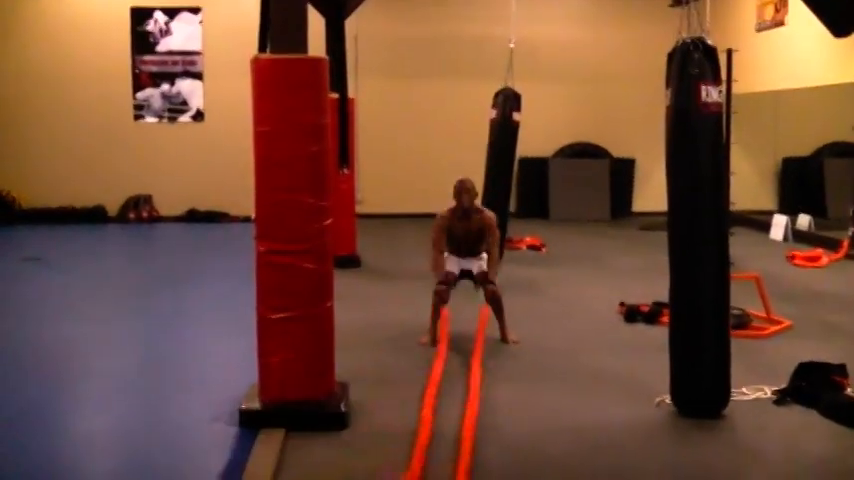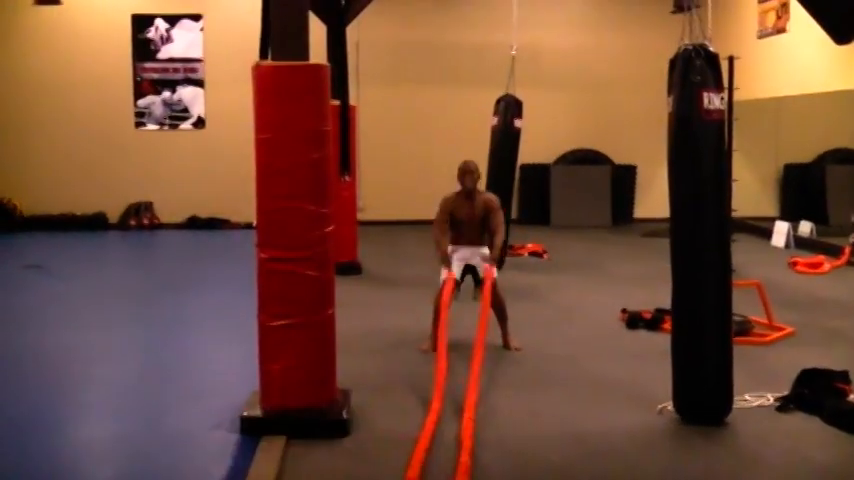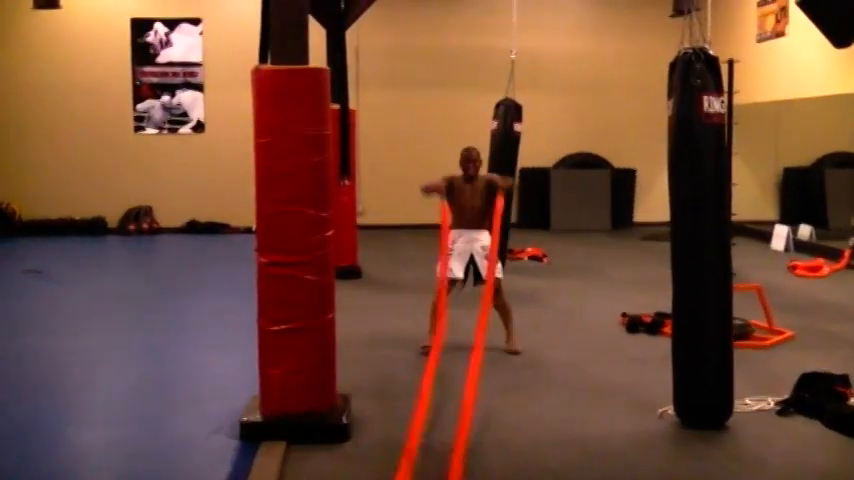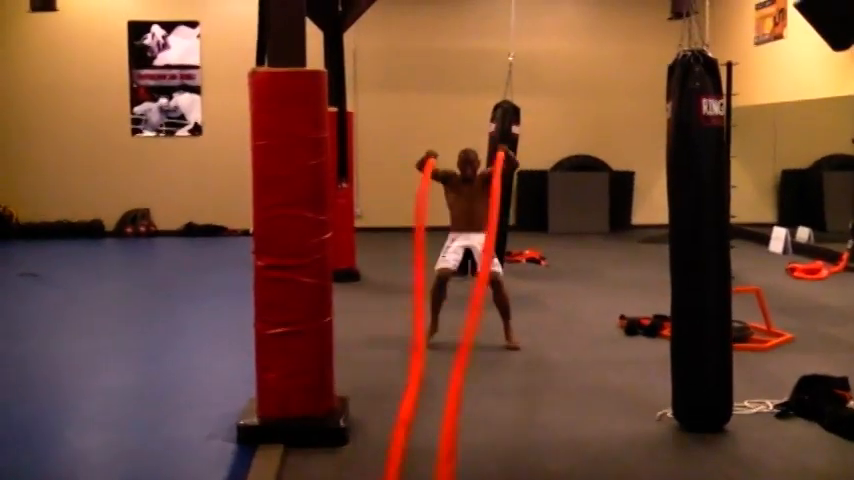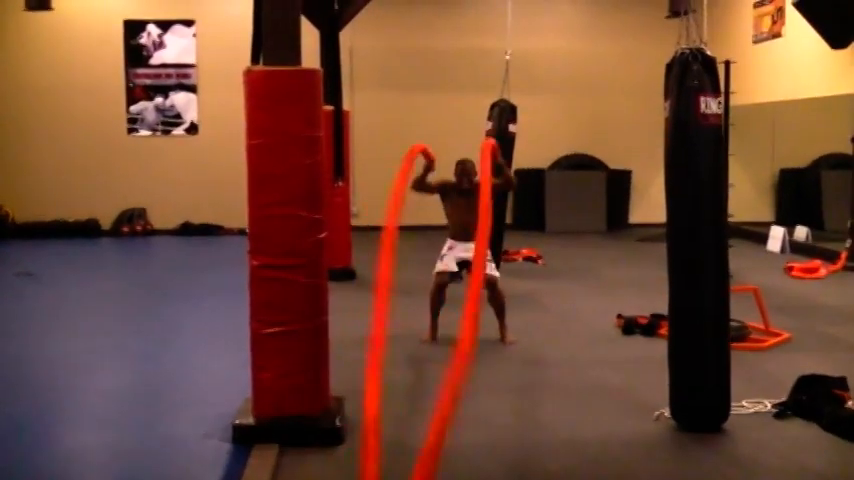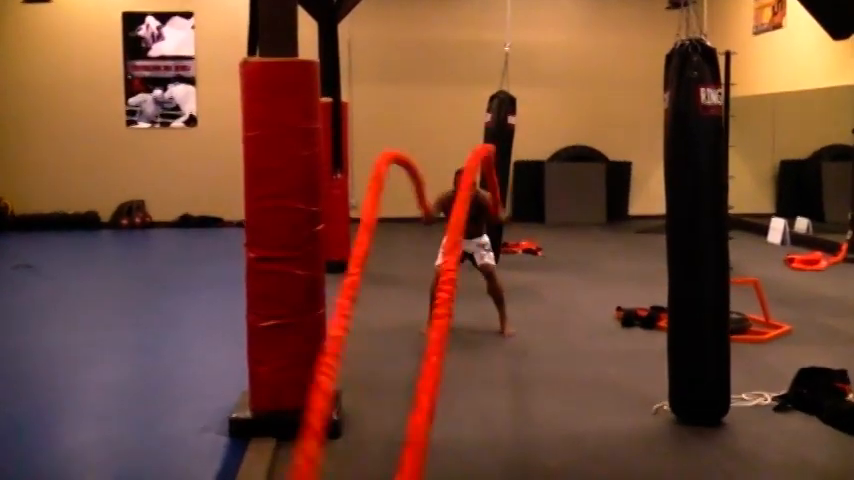
dt=0.1s
person 1, frame 1
left shoulder: (486, 218)
right shoulder: (445, 219)
left elbow: (494, 249)
right elbow: (437, 251)
left wrist: (491, 277)
right wrist: (439, 277)
left hip: (477, 257)
right hip: (453, 258)
left knee: (490, 285)
right knee: (443, 286)
left ankle: (504, 331)
right ankle: (432, 331)
person 1, frame 2
left shoulder: (490, 201)
right shoulder: (449, 202)
left elbow: (499, 229)
right elbow: (439, 231)
left wrist: (495, 250)
right wrist: (443, 252)
left hip: (480, 251)
right hip: (455, 251)
left knee: (492, 286)
left ankle: (506, 337)
right ankle: (433, 337)
person 1, frame 3
left shoulder: (489, 181)
right shoulder: (452, 182)
left elbow: (505, 183)
right elbow: (429, 187)
left wrist: (504, 184)
right wrist: (433, 188)
left hip: (483, 239)
right hip: (458, 239)
left knee: (496, 285)
right knee: (447, 283)
left ankle: (510, 337)
right ankle: (431, 335)
person 1, frame 4
left shoulder: (487, 178)
right shoulder: (449, 178)
left elbow: (513, 165)
right elbow: (421, 168)
left wrist: (506, 153)
right wrist: (427, 159)
left hip: (481, 239)
right hip: (456, 238)
left knee: (496, 280)
right knee: (441, 277)
left ankle: (508, 332)
right ankle: (433, 324)
person 1, frame 5
left shoulder: (483, 188)
right shoulder: (446, 187)
left elbow: (510, 185)
right elbow: (418, 186)
left wrist: (501, 166)
right wrist: (426, 170)
right hip: (453, 245)
left knee: (492, 282)
right knee: (440, 281)
left ankle: (504, 330)
right ankle: (433, 328)
person 1, frame 6
left shoulder: (483, 198)
right shoulder: (446, 198)
left elbow: (499, 219)
right elbow: (428, 219)
left wrist: (497, 214)
right wrist: (430, 214)
left hip: (478, 240)
left knee: (490, 273)
right knee: (440, 274)
left ankle: (504, 322)
